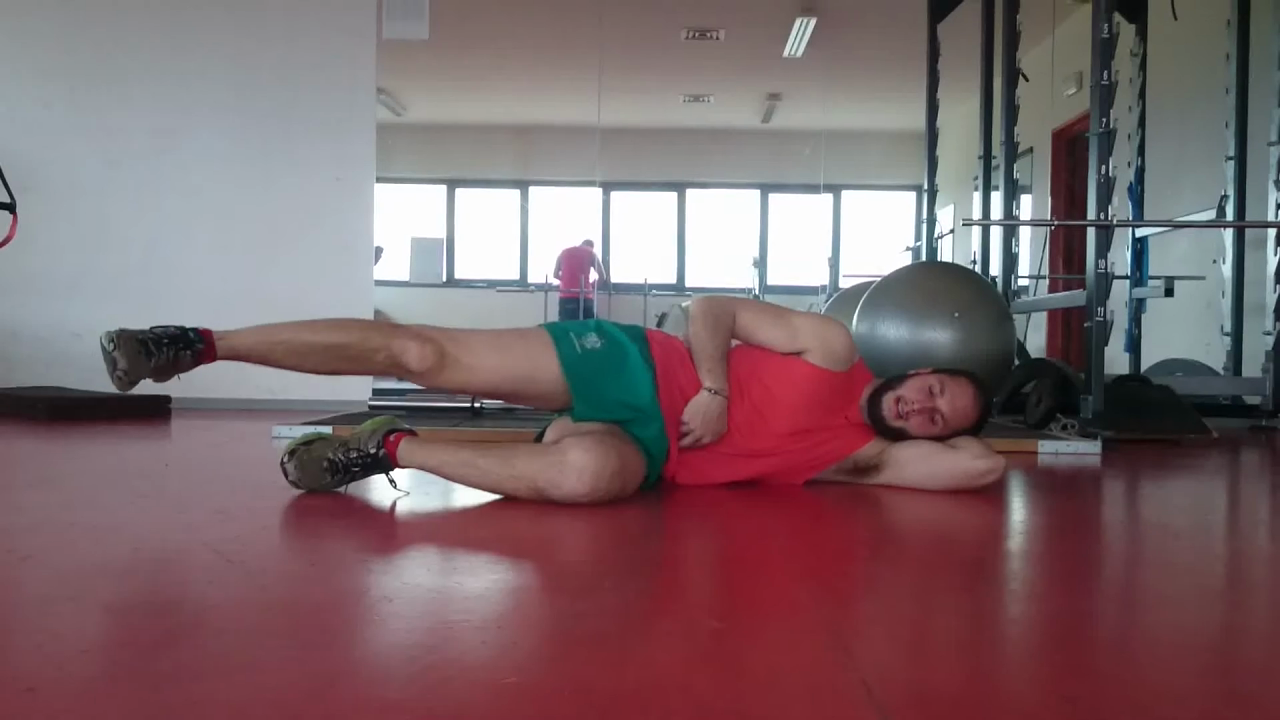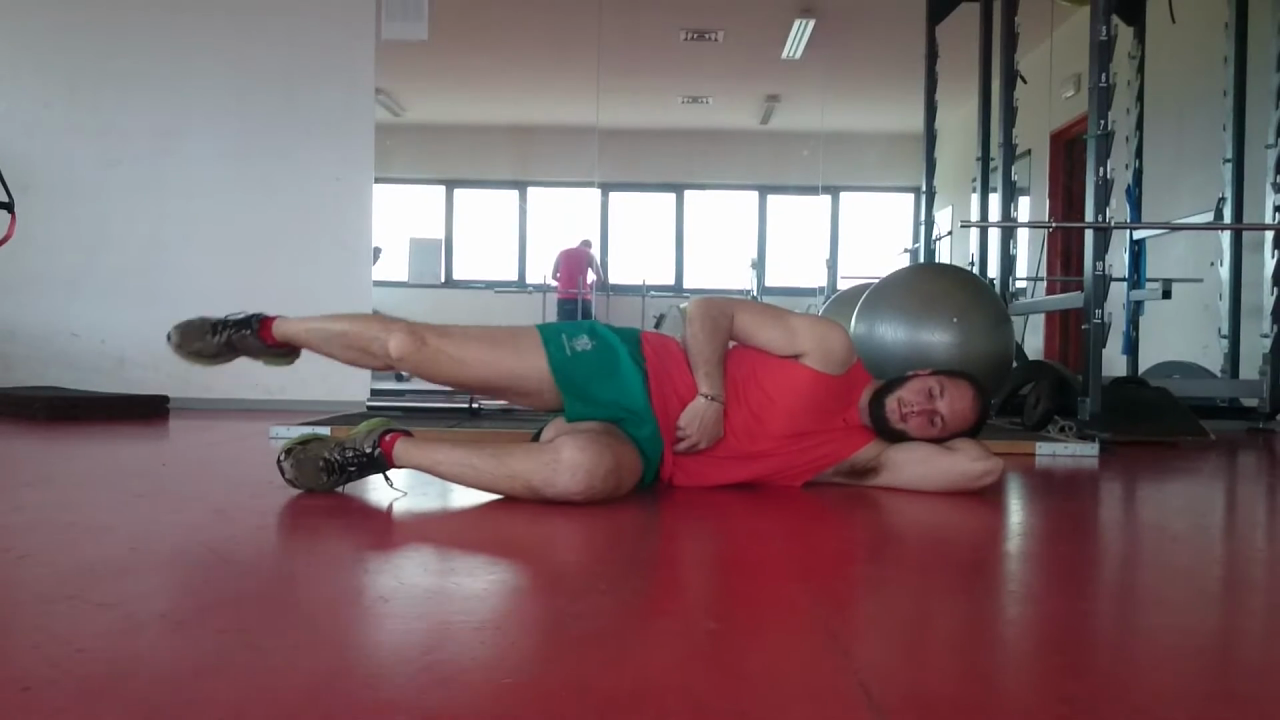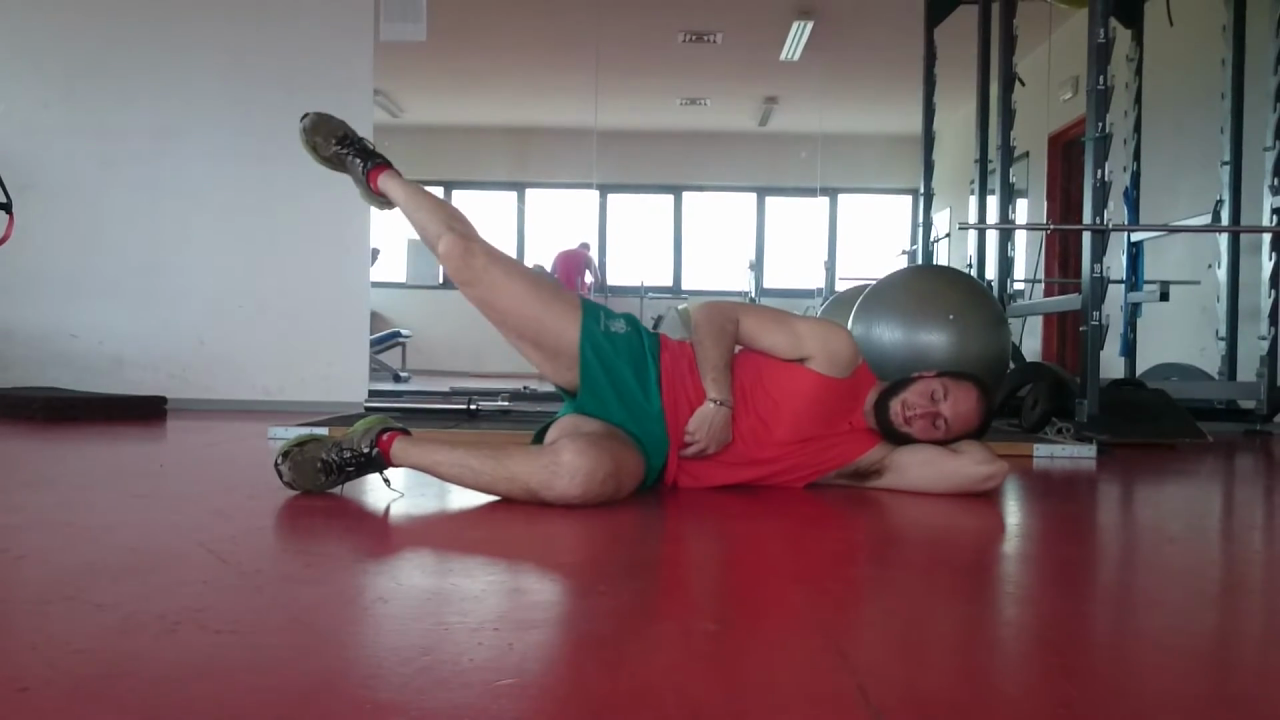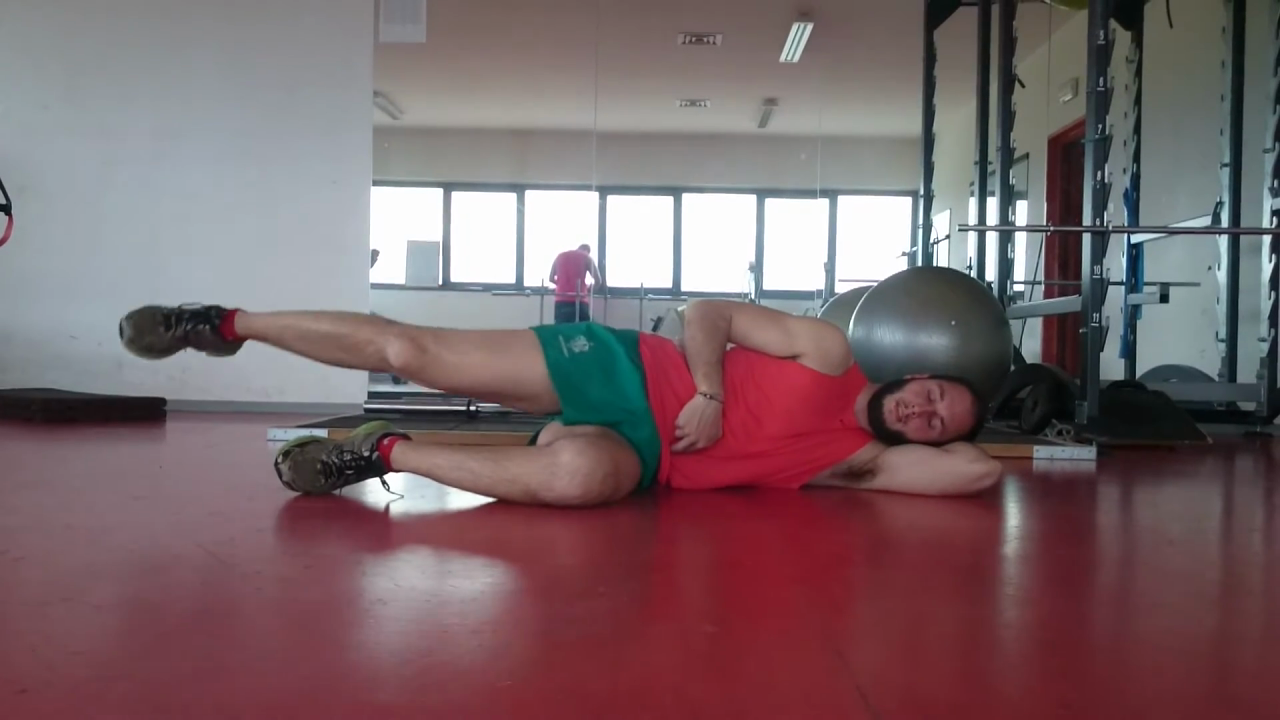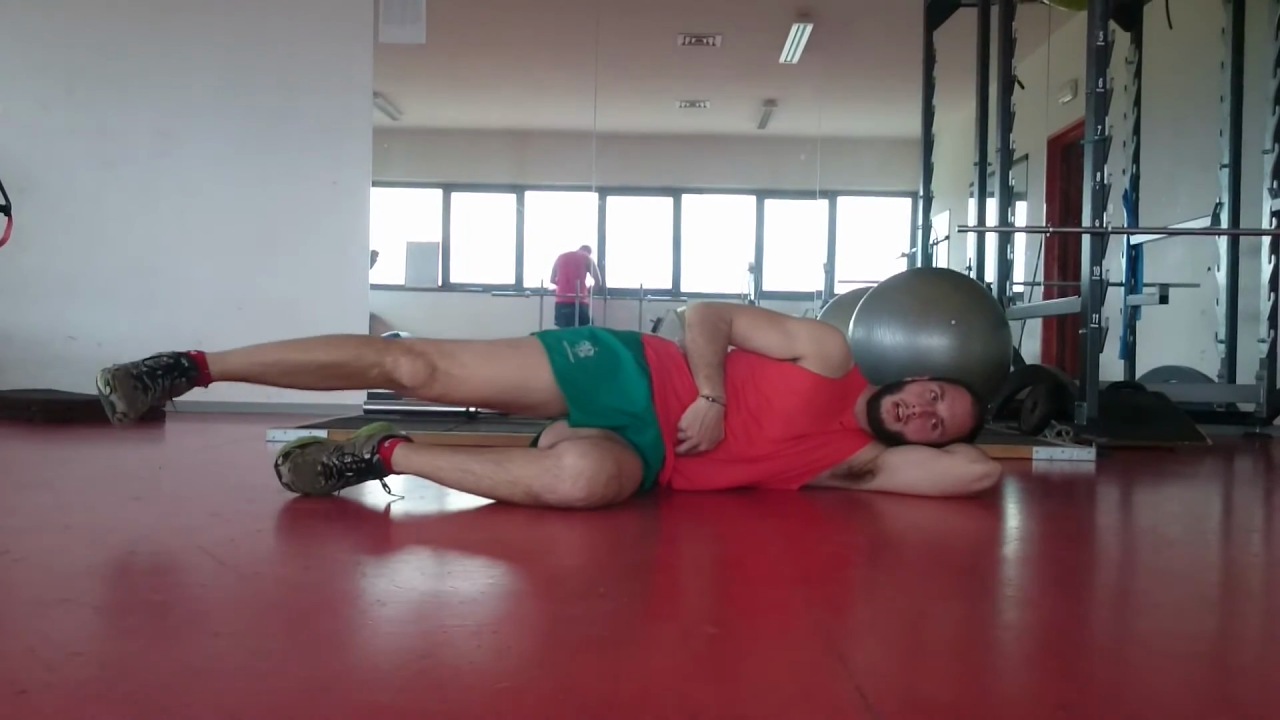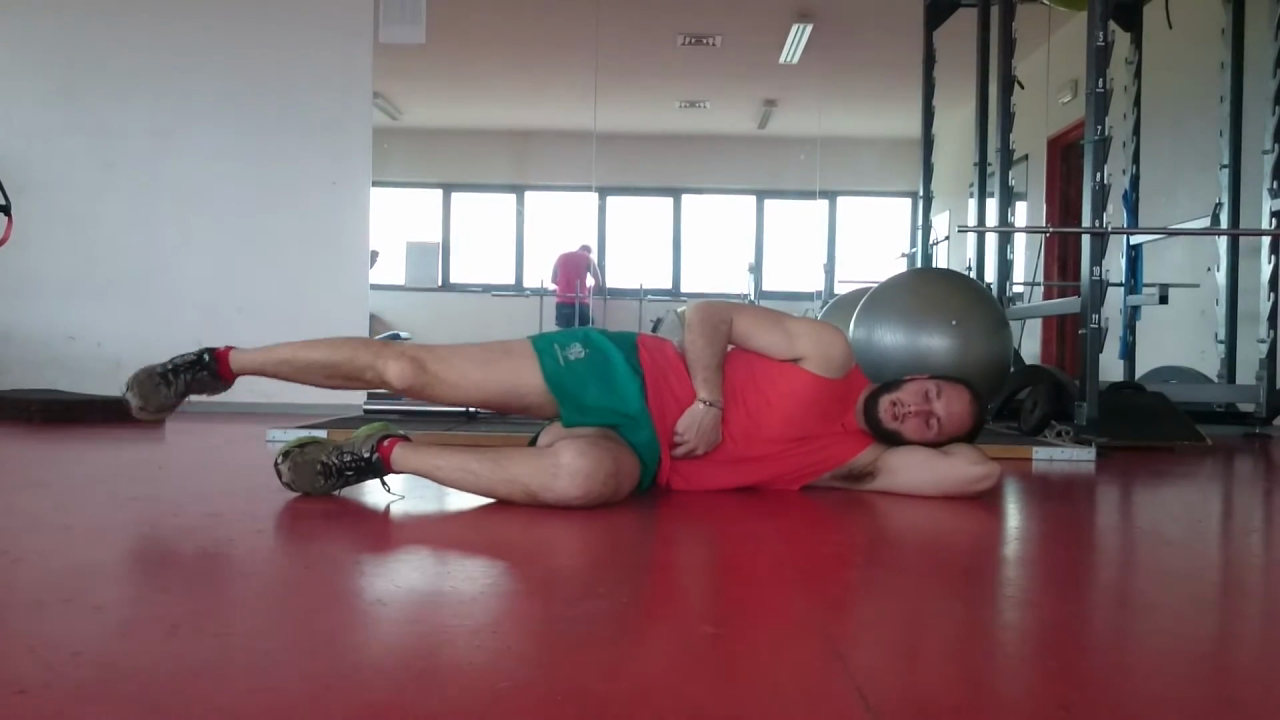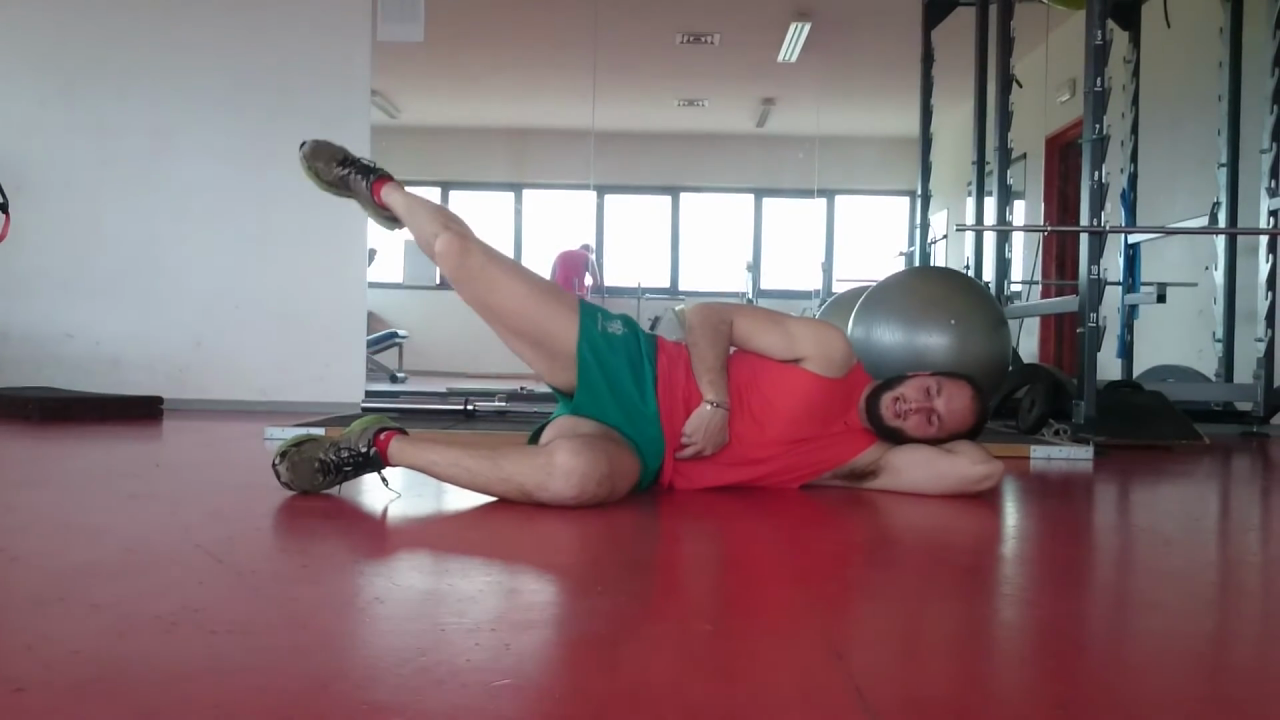
dt=0.5s
person 1, frame 1
left shoulder: (866, 456)
right shoulder: (832, 351)
left elbow: (980, 467)
right elbow: (713, 309)
right wrist: (713, 389)
left hip: (650, 448)
right hip: (627, 366)
left knee: (586, 472)
right knee: (422, 350)
left ankle: (390, 450)
right ankle: (201, 344)
person 1, frame 2
left shoulder: (867, 457)
right shoulder: (832, 352)
left elbow: (981, 468)
right elbow: (711, 309)
right wrist: (713, 393)
left hip: (645, 448)
right hip: (625, 366)
left knee: (582, 470)
right knee: (409, 343)
left ankle: (386, 448)
right ankle: (269, 331)
person 1, frame 3
left shoulder: (872, 459)
right shoulder: (836, 356)
left elbow: (985, 471)
right elbow: (715, 314)
right wrist: (718, 400)
left hip: (646, 447)
right hip: (633, 363)
left knee: (584, 473)
right knee: (464, 254)
left ankle: (383, 448)
person 1, frame 4
left shoulder: (862, 462)
right shoulder: (829, 358)
right elbow: (708, 312)
right wrist: (708, 396)
left hip: (636, 458)
right hip: (624, 374)
left knee: (577, 475)
right knee: (406, 350)
left ankle: (386, 453)
right ankle: (224, 322)
person 1, frame 5
left shoulder: (860, 461)
right shoulder: (826, 352)
right elbow: (708, 315)
right wrist: (711, 397)
left hip: (641, 449)
right hip: (623, 373)
left knee: (581, 474)
right knee: (413, 361)
left ankle: (382, 455)
right ankle: (192, 367)
person 1, frame 6
left shoulder: (862, 461)
right shoulder: (831, 356)
right elbow: (709, 314)
right wrist: (709, 399)
left hip: (638, 449)
right hip: (623, 373)
left knee: (581, 474)
right knee: (404, 364)
left ankle: (384, 453)
right ankle: (221, 363)
person 1, frame 7
left shoulder: (870, 459)
right shoulder: (833, 357)
left elbow: (981, 471)
right elbow: (709, 316)
right wrist: (715, 404)
left hip: (644, 452)
right hip: (629, 368)
left knee: (582, 473)
right knee: (460, 253)
left ankle: (381, 448)
